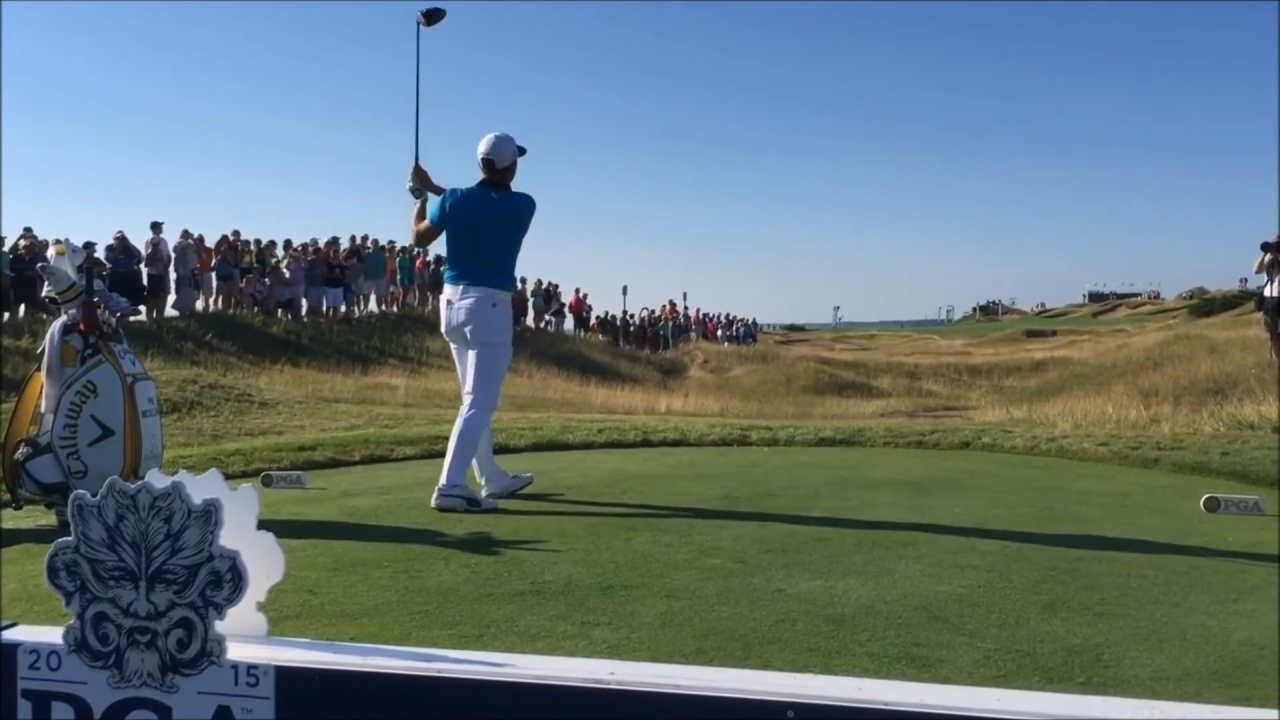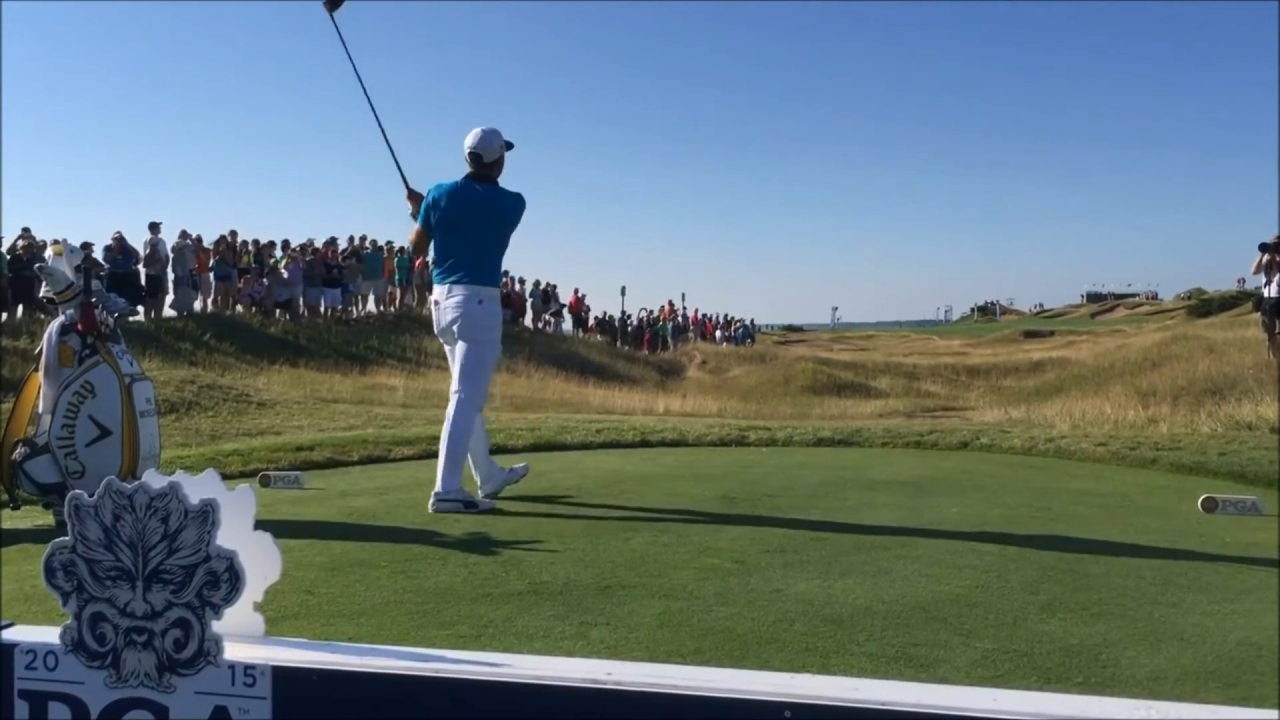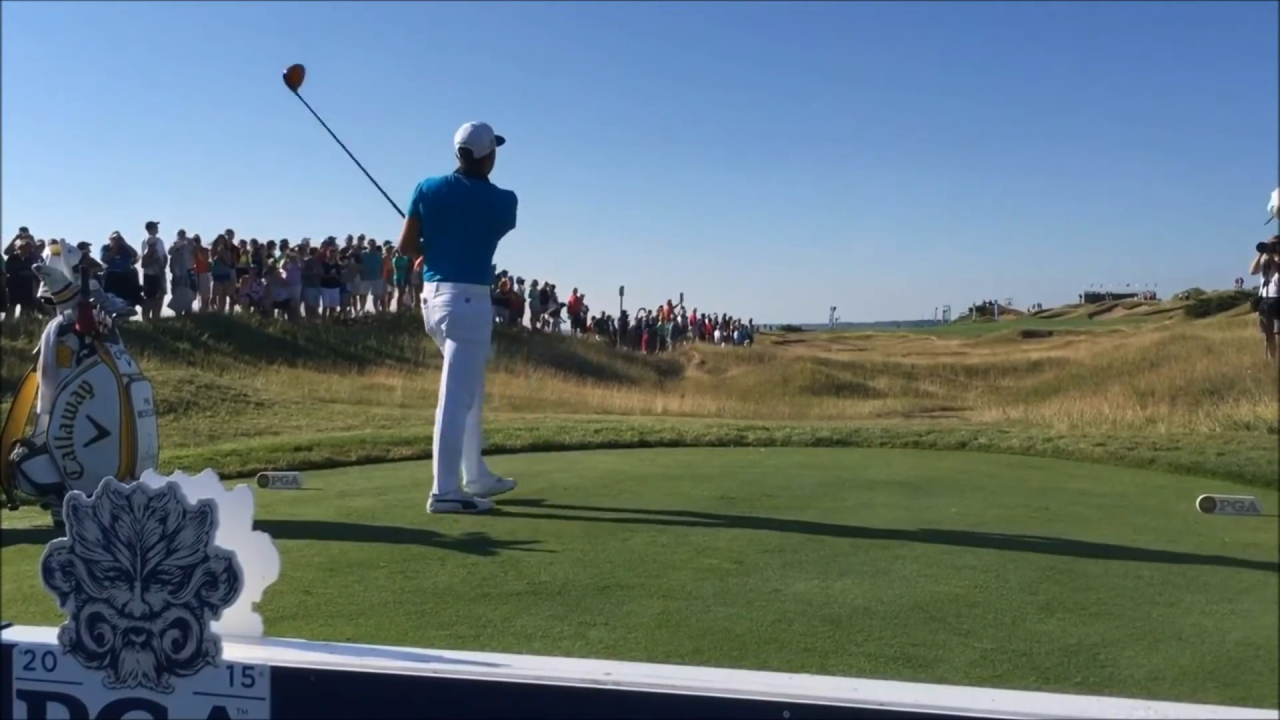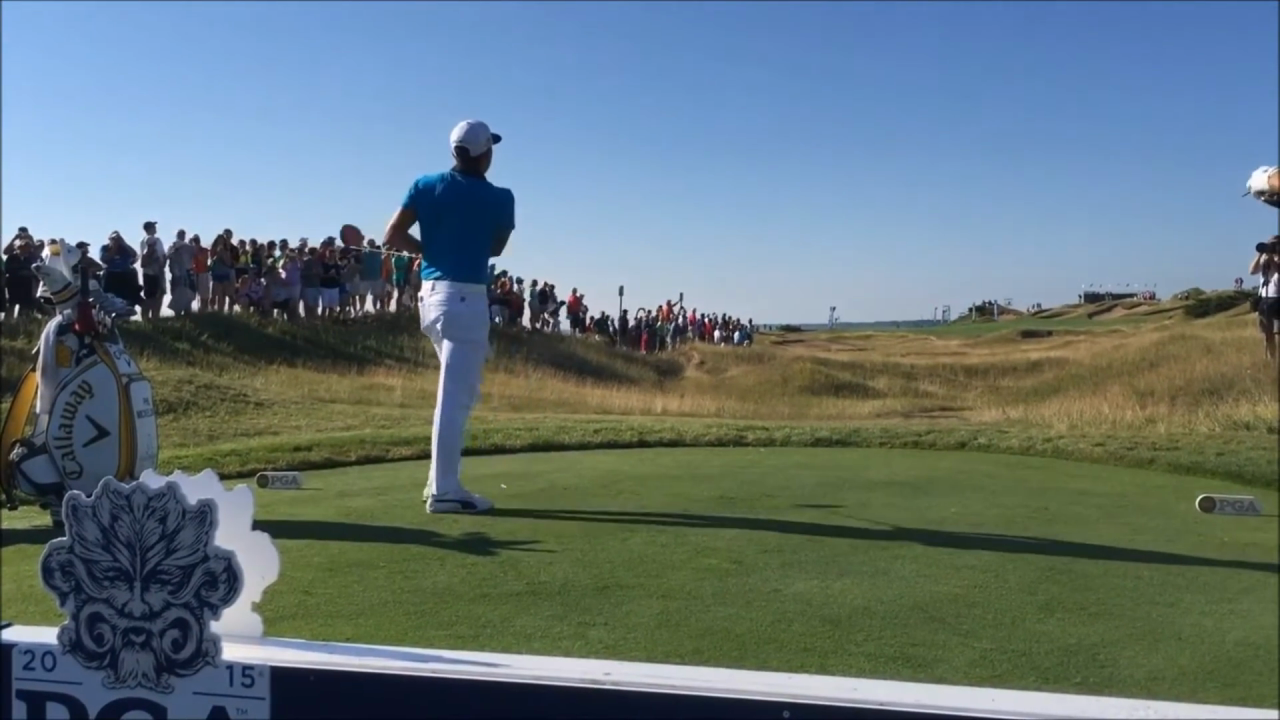
dt=0.2s
person 1, frame 1
left shoulder: (453, 200)
right shoulder: (524, 206)
left elbow: (418, 238)
left wrist: (422, 199)
right wrist: (432, 189)
left hip: (452, 303)
right hip: (490, 306)
left knee: (476, 396)
right knee: (479, 400)
left ankle: (493, 478)
right ankle: (450, 486)
person 1, frame 2
left shoulder: (438, 195)
right shoulder: (513, 203)
left elbow: (416, 249)
left hip: (443, 300)
right hip: (479, 302)
left knee: (469, 394)
right knee: (467, 397)
left ankle: (489, 476)
right ankle: (447, 491)
person 1, frame 3
left shoulder: (428, 189)
right shoulder: (503, 200)
left elbow: (407, 246)
left hip: (434, 297)
right hip: (469, 300)
left knee: (468, 392)
right knee: (457, 397)
left ankle: (477, 478)
right ankle: (445, 491)
person 1, frame 4
left shoulder: (426, 186)
right shoulder: (499, 198)
left elbow: (392, 236)
left hip: (431, 296)
right hip: (465, 298)
left knee: (455, 393)
right knee: (456, 398)
left ankle: (442, 482)
right ankle: (444, 490)
